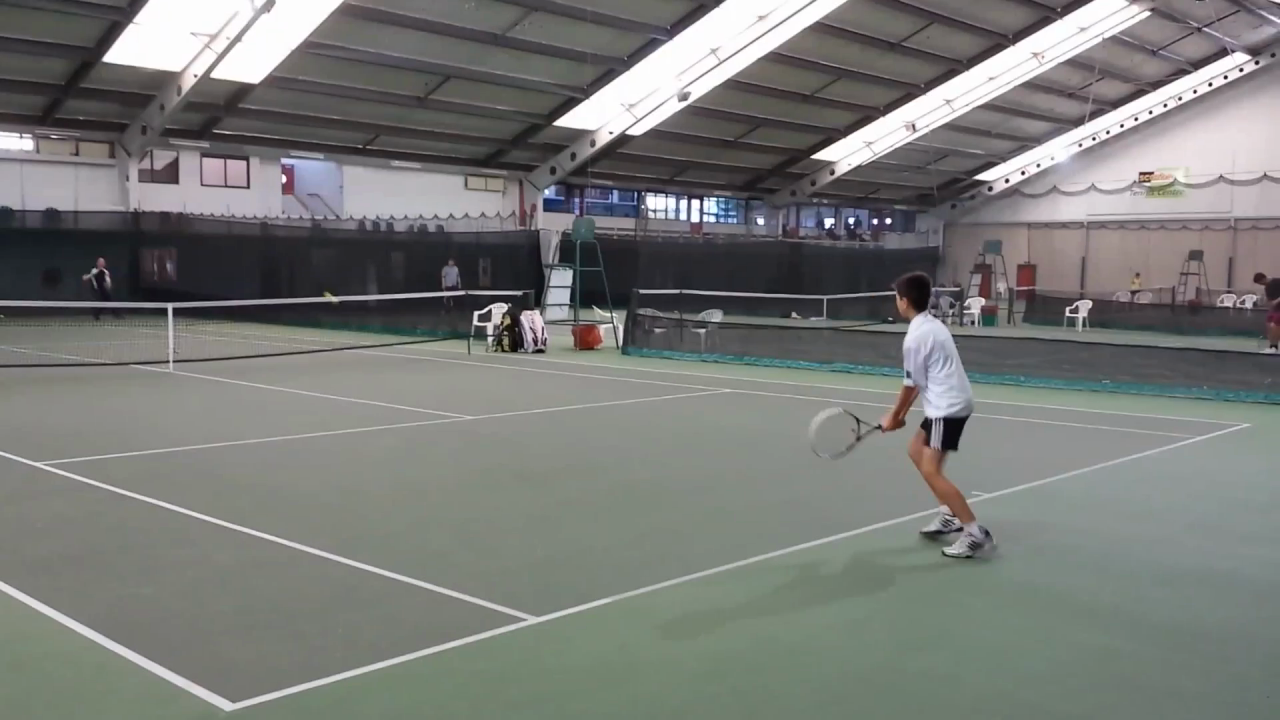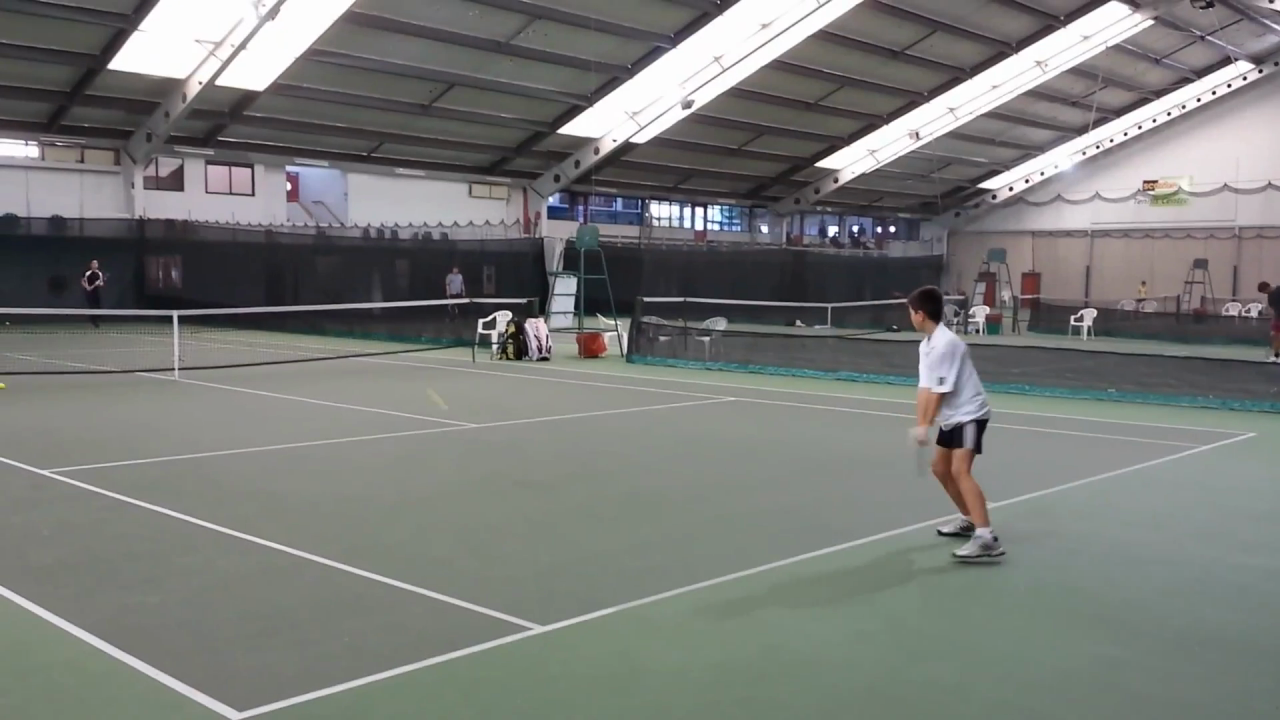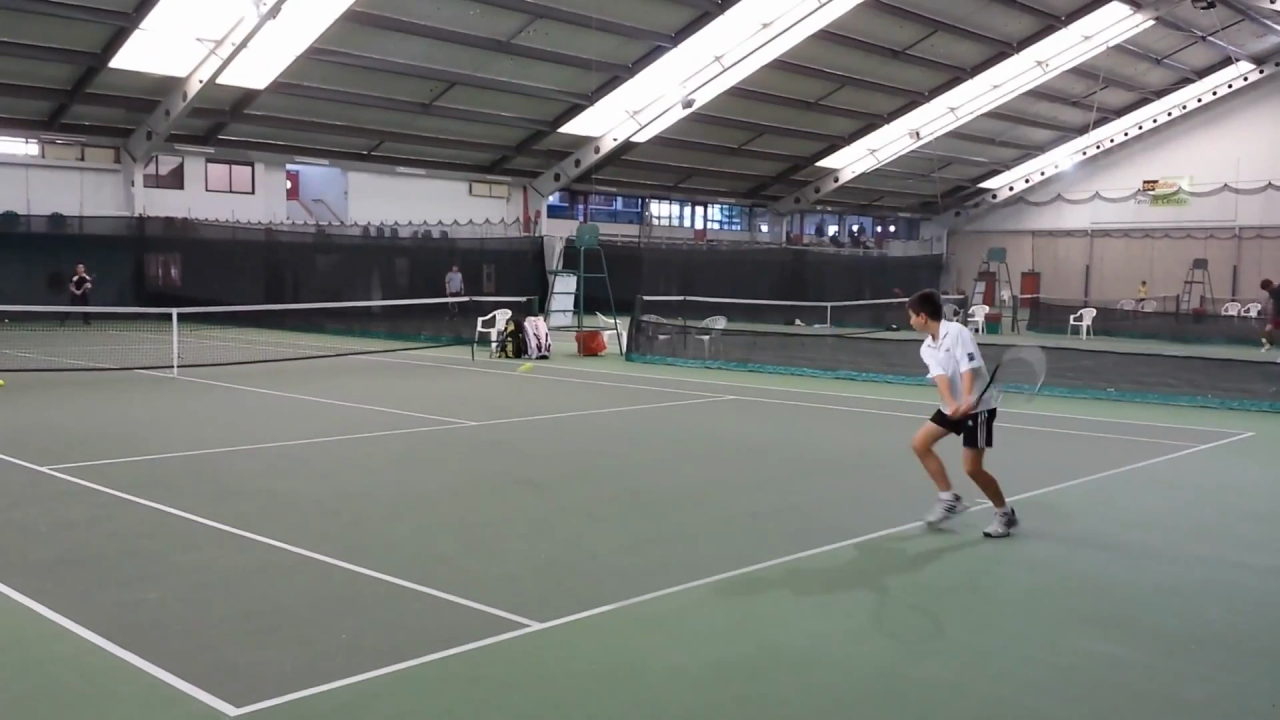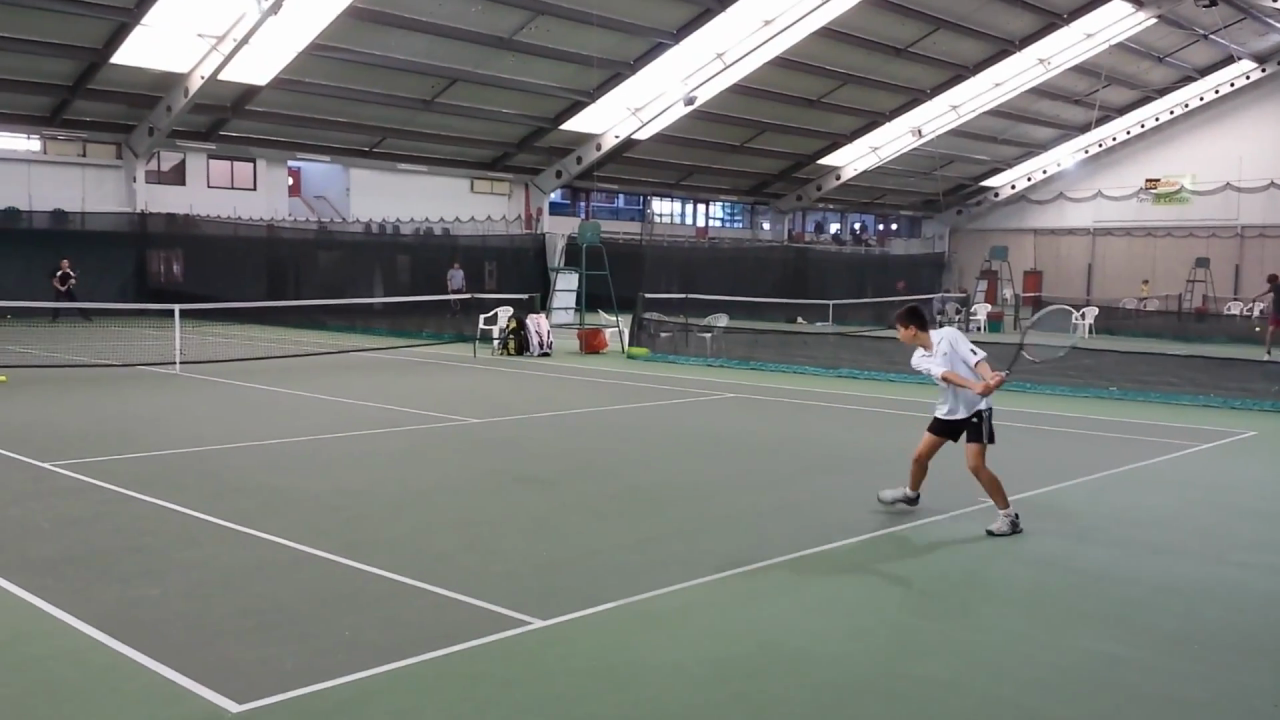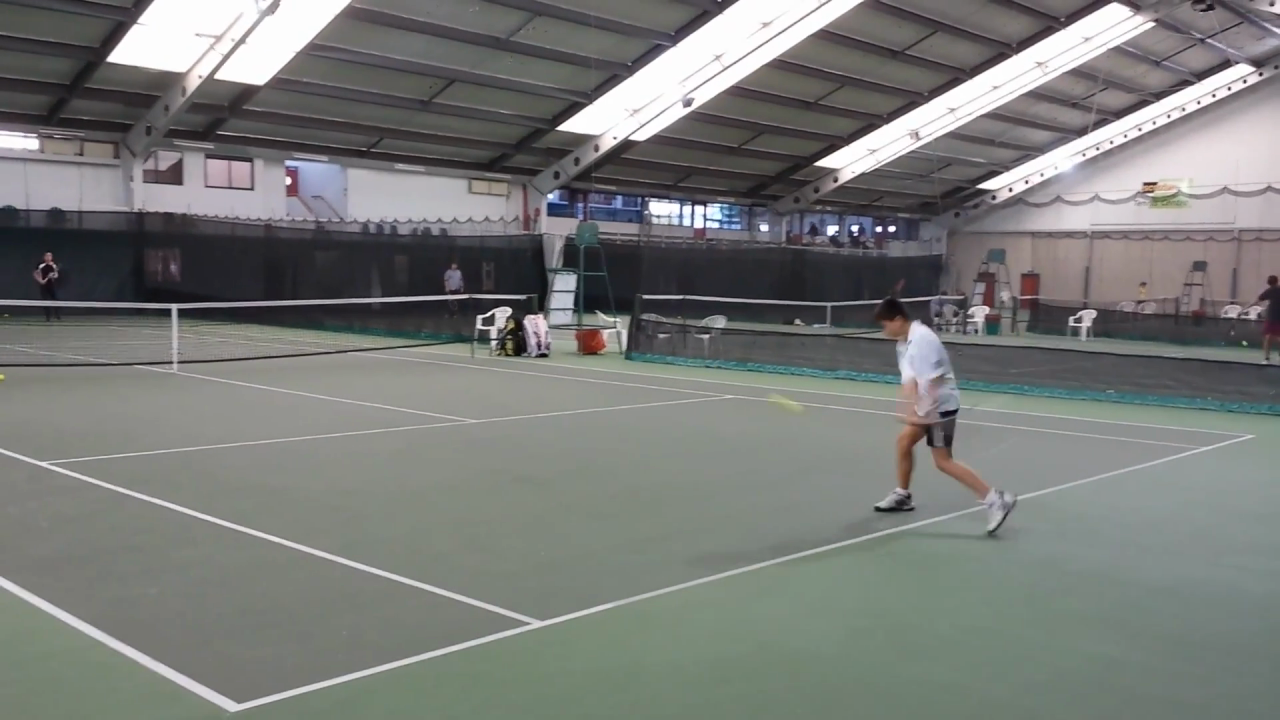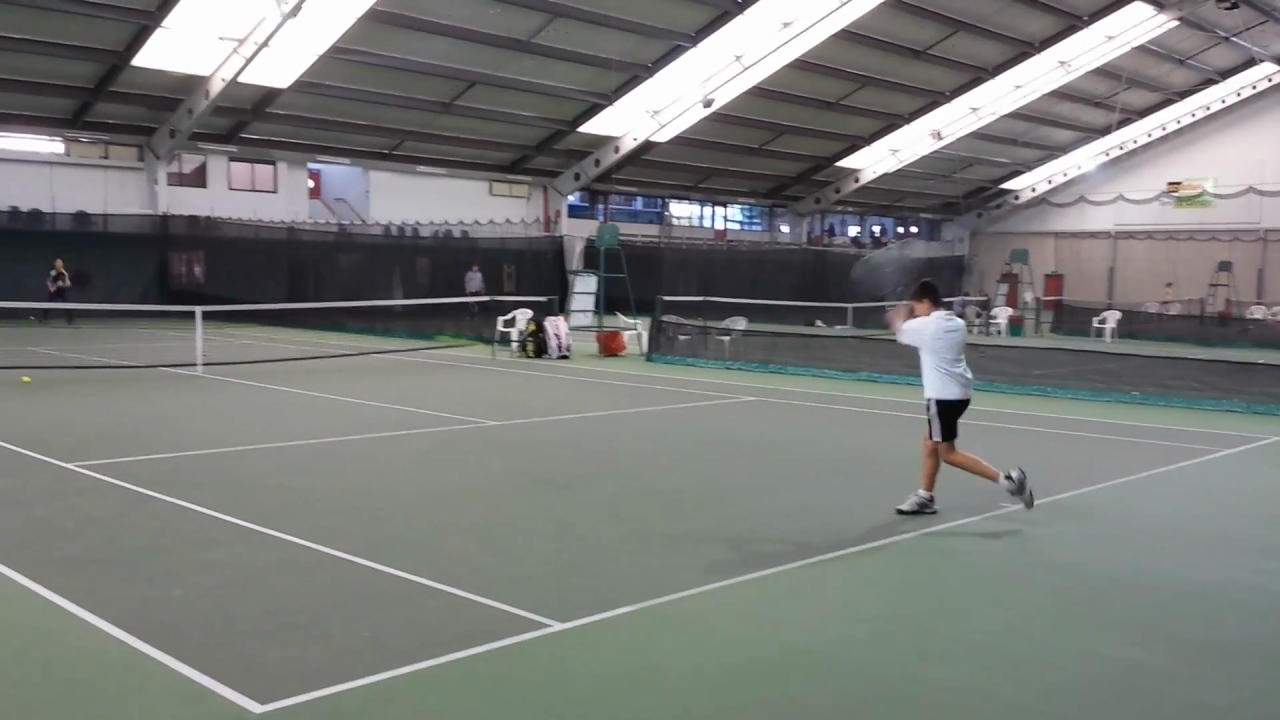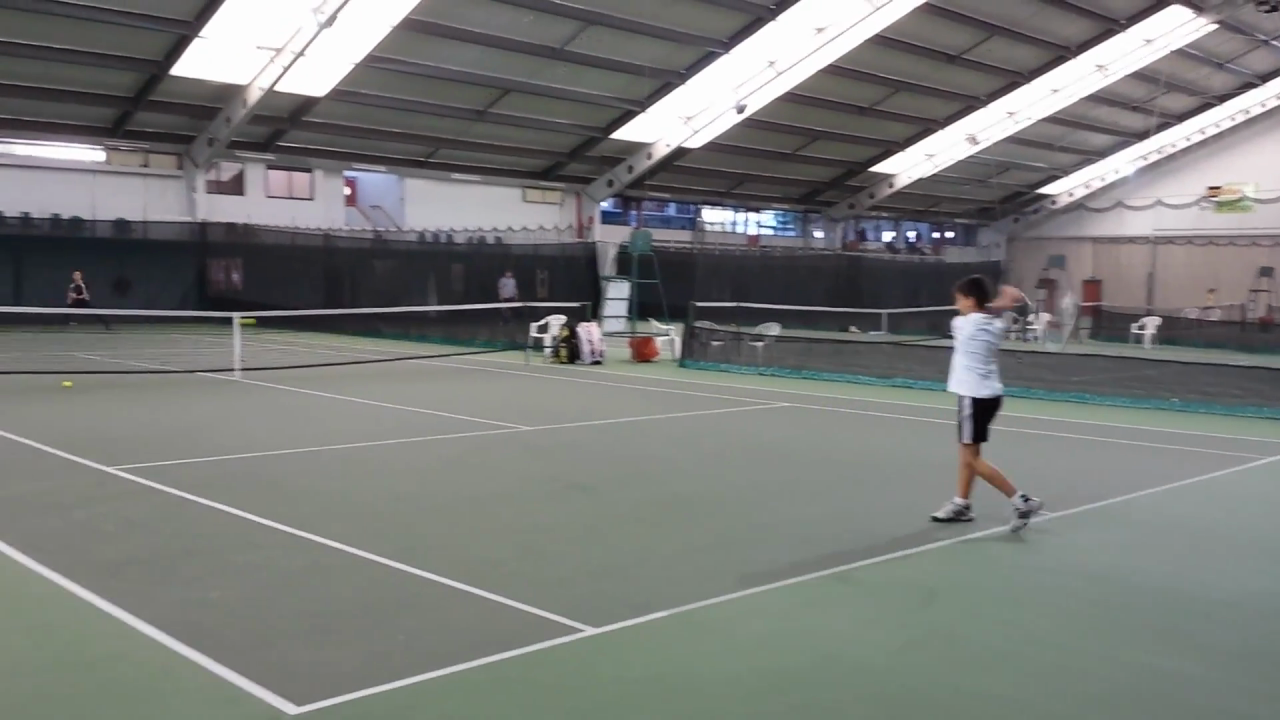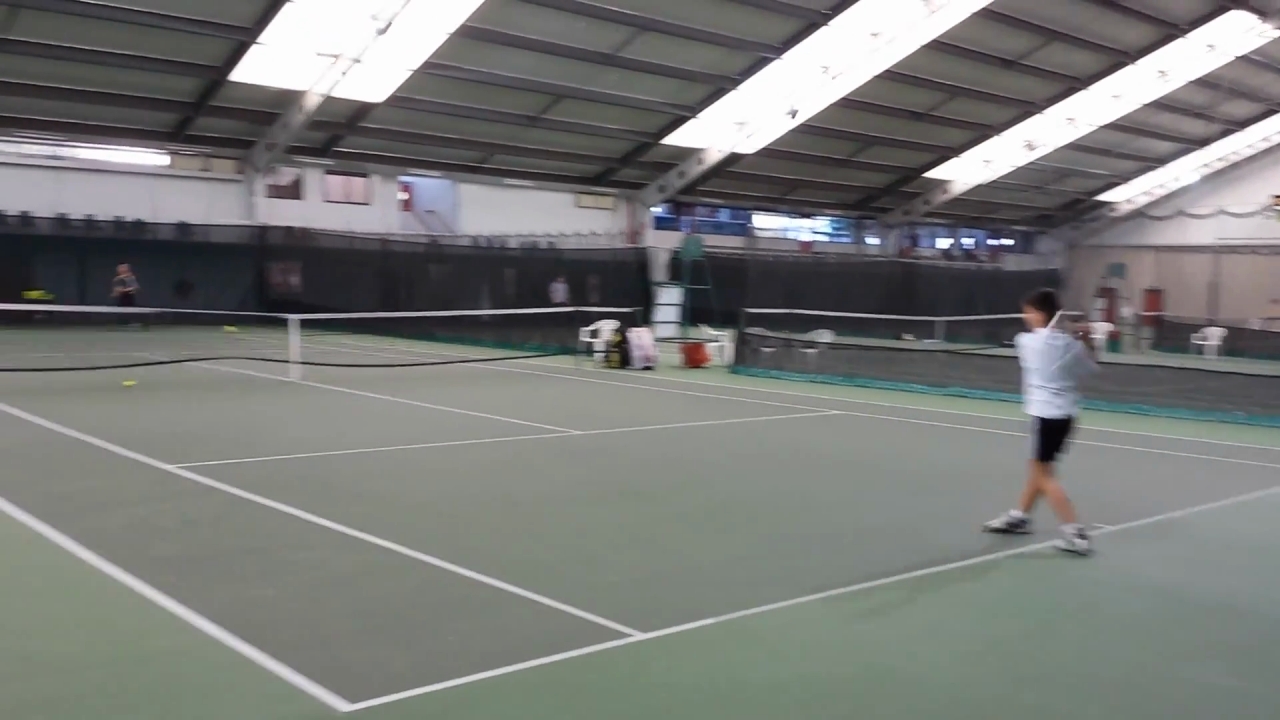
dt=0.2s
person 1, frame 1
left shoulder: (916, 336)
right shoulder: (932, 325)
left elbow: (912, 383)
left wrist: (895, 415)
right wrist: (902, 412)
left hip: (947, 408)
right hip: (946, 404)
left knee: (930, 471)
right knee: (915, 451)
left ankle: (975, 534)
right ankle: (950, 515)
person 1, frame 2
left shoulder: (946, 344)
right shoulder: (927, 345)
left elbow: (941, 390)
right elbow: (925, 387)
left wrist: (925, 425)
right wrist: (921, 424)
left hip: (970, 414)
right hip: (953, 415)
left knee: (960, 472)
right knee: (940, 469)
left ankle: (986, 538)
right ankle: (969, 519)
person 1, frame 3
left shoulder: (957, 331)
right shoulder: (926, 348)
left elbow: (970, 367)
right elbow: (940, 377)
left wrist: (967, 399)
right wrist: (951, 404)
left hip: (979, 405)
right hip: (952, 406)
left knee: (972, 468)
right knee: (919, 443)
left ankle: (1004, 513)
right ankle: (949, 499)
person 1, frame 4
left shoulder: (950, 335)
right shoulder: (918, 359)
left elbow: (977, 358)
right elbow: (947, 375)
left wrist: (990, 378)
right wrist: (974, 385)
left hip: (976, 407)
right hip: (947, 410)
left knee: (975, 465)
right knee: (920, 455)
left ankle: (1009, 517)
right ankle: (911, 493)
person 1, frame 5
left shoulder: (923, 339)
right shoulder: (904, 346)
left elbow: (934, 379)
right elbow: (909, 381)
left wrist: (925, 409)
right wrist: (910, 409)
left hip: (941, 405)
right hip: (926, 406)
left knee: (944, 462)
right knee: (903, 442)
left ankle: (996, 500)
right ankle: (902, 495)
person 1, frame 6
left shoulder: (922, 325)
right shoulder: (958, 324)
left elbow: (899, 328)
left wrist: (900, 313)
left hip: (942, 395)
right hip: (959, 392)
left knee: (949, 454)
right knee: (930, 444)
left ankle: (1007, 479)
right ankle: (925, 497)
person 1, frame 7
left shoulder: (961, 324)
right shoulder: (996, 327)
left wrist: (1000, 304)
right wrist: (1003, 303)
left hip: (973, 395)
right hip: (990, 394)
left knee: (972, 457)
right knee: (967, 451)
left ankle: (1021, 502)
right ankle: (961, 504)
person 1, frame 8
left shoulder: (1026, 342)
right shoulder: (1072, 344)
right elbow: (1088, 368)
right wrist: (1084, 338)
left hip: (1044, 414)
right hip: (1066, 413)
left knee: (1044, 476)
right knee: (1039, 468)
left ankle: (1075, 533)
right ankle: (1019, 516)
